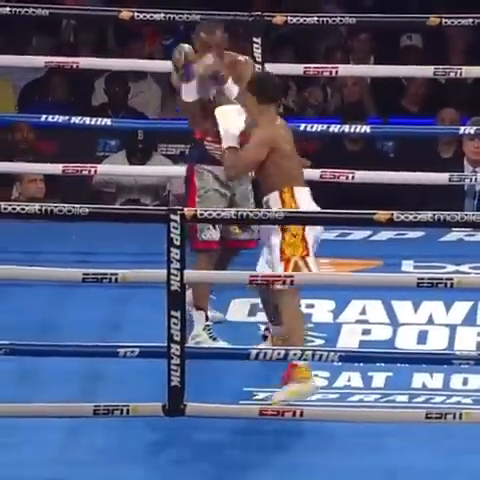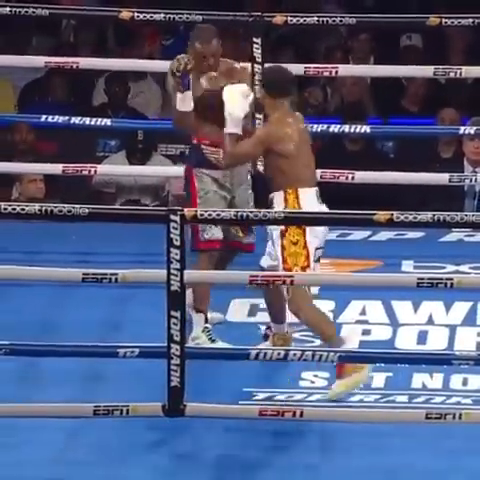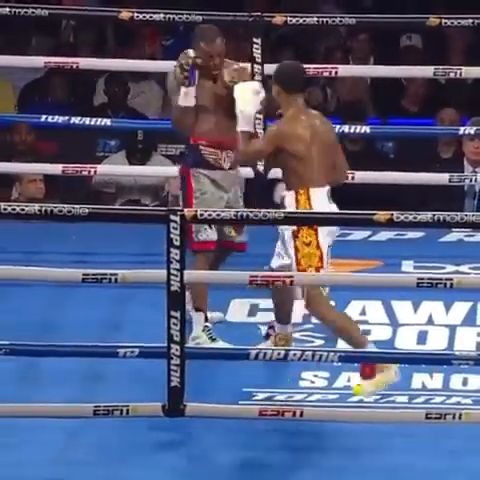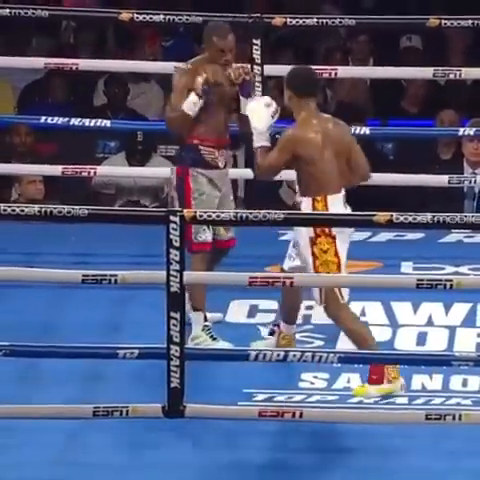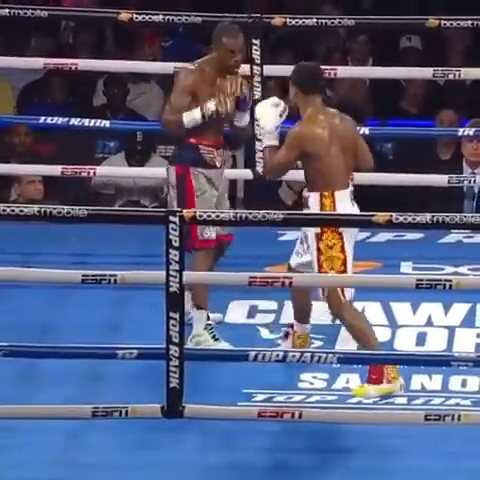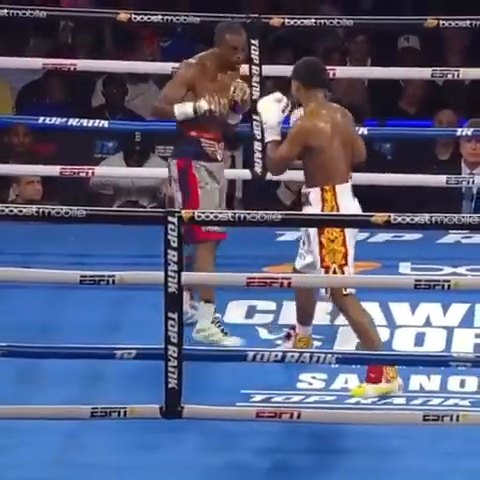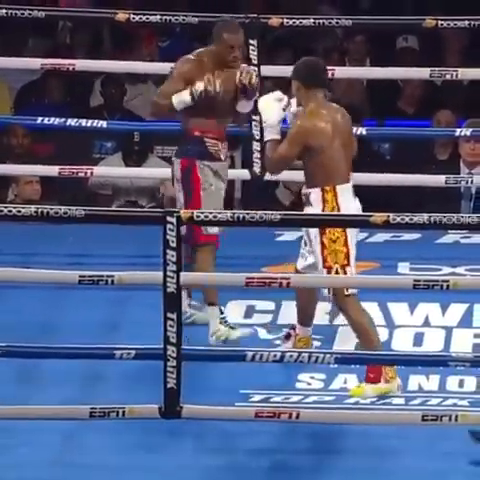
dt=0.1s
person 1, frame 1
left shoulder: (265, 131)
right shoulder: (275, 126)
left elbow: (234, 170)
left wrist: (229, 135)
left hip: (292, 214)
right hip: (284, 212)
left knee: (287, 291)
left ankle: (299, 371)
right ankle: (280, 337)
person 1, frame 2
left shoulder: (273, 130)
right shoulder: (296, 122)
left elbow: (230, 160)
left wrist: (233, 119)
left hip: (297, 213)
right hip: (296, 209)
left knee: (297, 298)
left ankle: (350, 360)
right ankle: (280, 337)
person 1, frame 3
left shoulder: (283, 129)
right shoulder: (321, 122)
left elbow: (242, 157)
right elbow: (340, 172)
left wrist: (245, 117)
left hip: (307, 213)
right hip: (312, 208)
left knee: (315, 300)
right knee: (279, 276)
left ankle: (377, 363)
right ankle: (281, 337)
person 1, frame 4
left shoulder: (295, 135)
right shoulder: (337, 126)
left elbow: (263, 171)
right elbow: (362, 173)
left wrist: (260, 131)
left hip: (323, 220)
right hip: (321, 214)
left knee: (335, 304)
right knee: (291, 275)
left ankle: (386, 371)
right ankle: (284, 336)
person 1, frame 5
left shoulder: (303, 131)
right shoulder: (342, 120)
left elbow: (272, 171)
right elbow: (366, 162)
left wrist: (268, 131)
left hip: (330, 214)
right hip: (326, 209)
left knee: (337, 301)
right knee: (298, 271)
left ankle: (385, 371)
right ankle: (299, 337)
person 1, frame 6
left shoulder: (306, 125)
right shoulder: (341, 114)
left elbow: (275, 166)
right elbow: (359, 154)
left wrist: (271, 126)
left hip: (330, 209)
right hip: (323, 206)
left knee: (342, 295)
right knee: (303, 273)
left ankle: (384, 371)
right ankle: (301, 338)
person 1, frame 7
left shoulder: (305, 125)
right shoulder: (339, 114)
left elbow: (273, 166)
left wrist: (271, 125)
left hip: (332, 209)
right hip: (323, 206)
left knee: (343, 295)
right knee: (304, 274)
left ankle: (383, 371)
right ankle: (301, 339)
person 2, frame 1
left shoulder: (242, 64)
right shoulder: (186, 69)
right elbow: (193, 116)
left wrist: (222, 79)
right wrist: (186, 75)
right hip: (206, 161)
left knee: (237, 238)
right knee: (207, 244)
left ankle: (195, 296)
right ankle: (200, 329)
person 2, frame 2
left shoulder: (238, 72)
right shoulder: (180, 78)
right elbow: (184, 126)
left wrist: (223, 92)
right wrist: (183, 86)
left hip: (236, 162)
right hip: (203, 165)
left knee: (237, 240)
right knee: (209, 245)
left ankle: (194, 297)
right ankle: (200, 330)
person 2, frame 3
left shoulder: (237, 72)
right shoulder: (184, 76)
right elbow: (182, 124)
left wrist: (238, 90)
right wrist: (187, 82)
left hip: (229, 162)
right hip: (199, 165)
left knee: (230, 240)
right knee: (204, 245)
left ankle: (192, 298)
right ankle: (200, 330)
person 2, frame 4
left shoulder: (235, 73)
right shoulder: (187, 75)
right elbow: (174, 125)
left wrist: (245, 90)
right wrist: (199, 93)
left hip: (221, 162)
right hip: (194, 164)
left knee: (221, 242)
right knee: (201, 244)
left ankle: (189, 300)
right ankle: (199, 330)
person 2, frame 5
left shoulder: (234, 78)
right shoulder: (192, 76)
left elbow: (240, 129)
right elbow: (168, 121)
left wrist: (243, 104)
right wrist: (206, 111)
left hip: (216, 161)
right hip: (191, 162)
left knee: (220, 240)
right knee: (203, 242)
left ankle: (187, 302)
right ankle: (201, 329)
person 2, frame 6
left shoulder: (234, 75)
right shoulder: (192, 69)
right elbow: (159, 108)
left wrist: (239, 106)
right wrist: (197, 107)
left hip: (216, 156)
right hip: (191, 156)
left knee: (210, 235)
right knee: (205, 236)
right ankle: (206, 322)
person 2, frame 7
left shoulder: (234, 70)
right shoulder: (189, 65)
left elbow: (239, 118)
right elbow: (157, 107)
left wrist: (247, 93)
right wrist: (194, 92)
left hip: (218, 154)
right hip: (195, 156)
left knee: (196, 237)
right knee: (204, 238)
left ankle: (180, 304)
right ankle: (217, 322)
